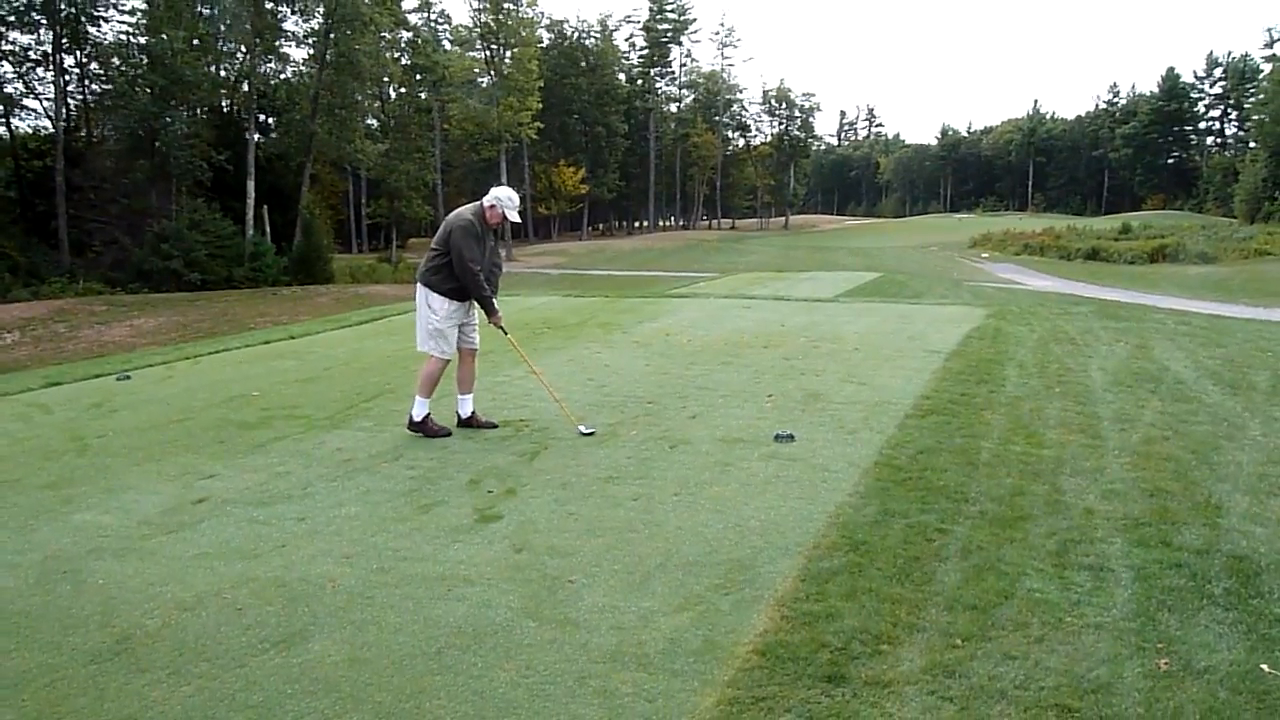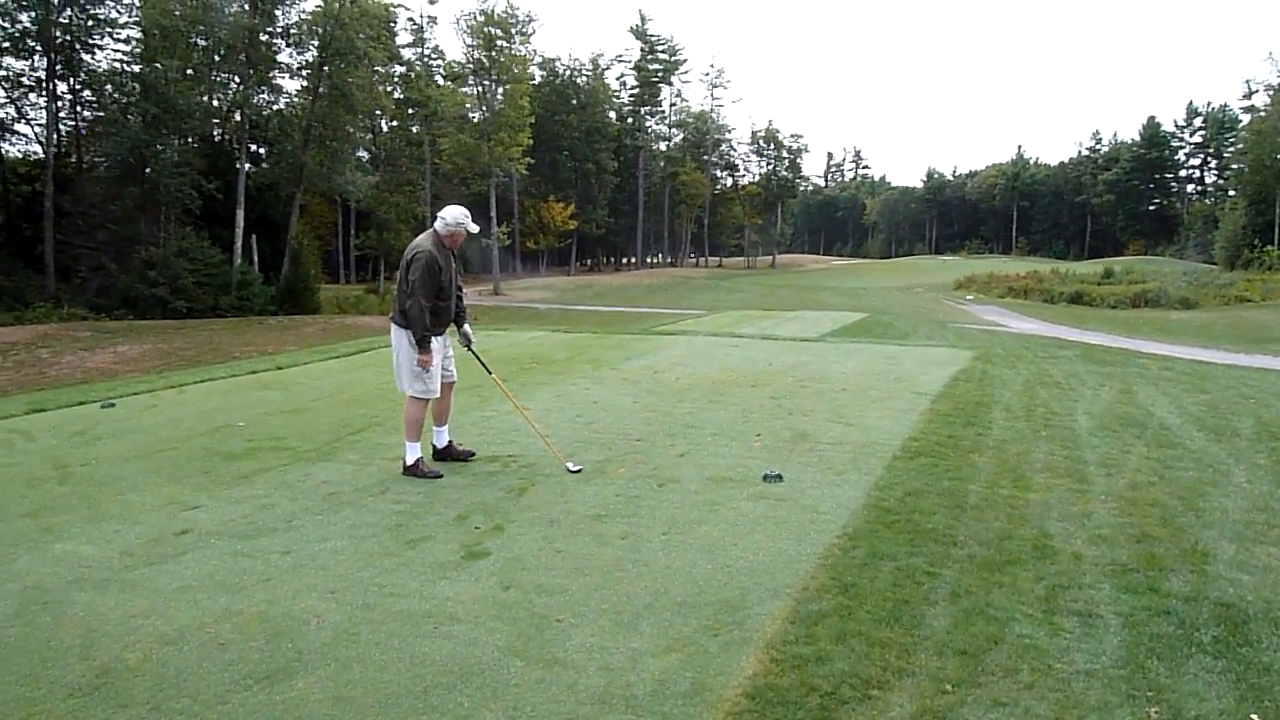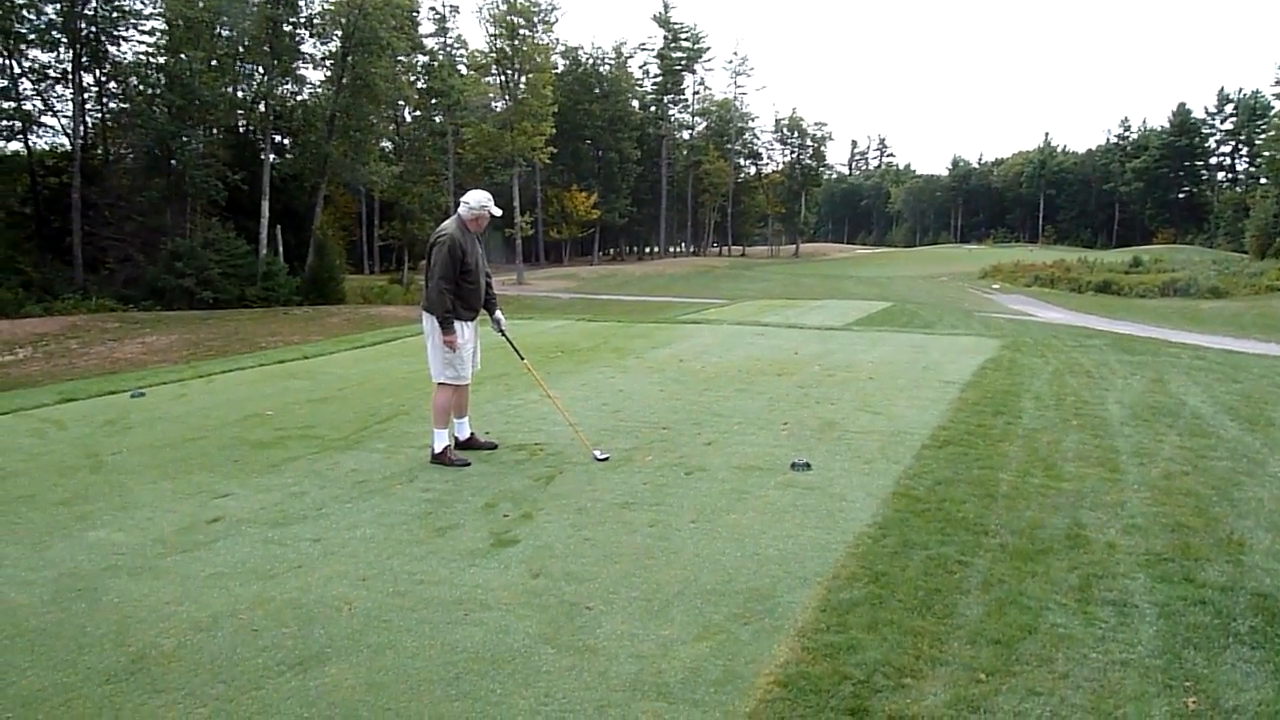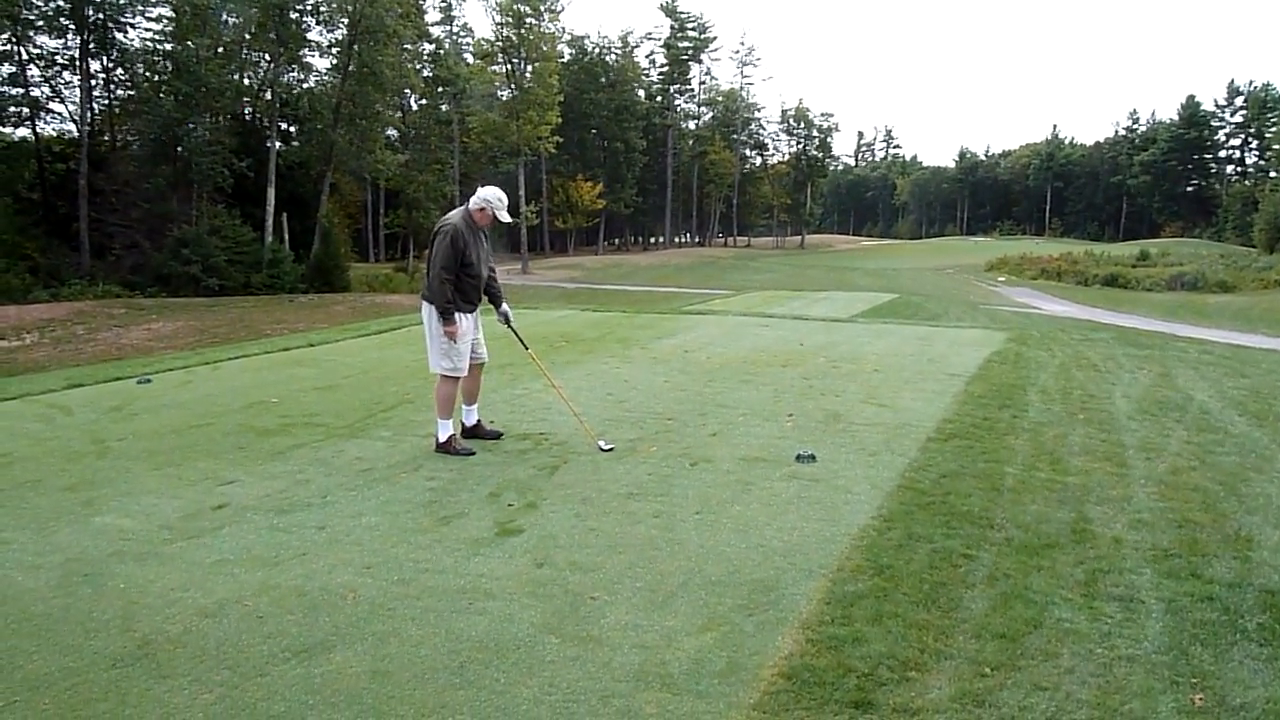
dt=0.7s
person 1, frame 1
left shoulder: (489, 225)
right shoulder: (464, 224)
left elbow: (493, 264)
right elbow: (469, 271)
left wrist: (492, 299)
right wrist: (490, 308)
left hip: (463, 296)
right hip: (438, 294)
left knee: (469, 352)
right knee: (441, 354)
left ankle: (466, 413)
right ankle: (419, 416)
person 1, frame 2
left shoulder: (445, 249)
right shoulder: (425, 254)
left elbow: (455, 289)
right elbow: (418, 303)
left wrist: (462, 322)
right wrist: (422, 346)
left hip: (436, 331)
right hip: (416, 334)
left knee: (446, 384)
right knee: (421, 393)
left ankle: (442, 444)
right ankle: (412, 460)
person 1, frame 3
left shoulder: (471, 235)
right shoulder: (449, 238)
left elbow: (483, 276)
right elbow: (439, 287)
left wrist: (493, 308)
right wrist: (447, 328)
left hip: (466, 318)
right hip: (449, 322)
left knee: (463, 378)
right knee: (448, 381)
left ankle: (463, 435)
right ankle: (440, 447)
person 1, frame 4
left shoulder: (479, 229)
right shoulder: (452, 228)
left elbow: (487, 269)
right elbow: (440, 277)
left wrist: (499, 301)
right wrist: (447, 318)
left hip: (469, 309)
right hip: (448, 312)
left knee: (476, 363)
right knee: (452, 372)
left ankle: (470, 422)
right ankle: (445, 436)
